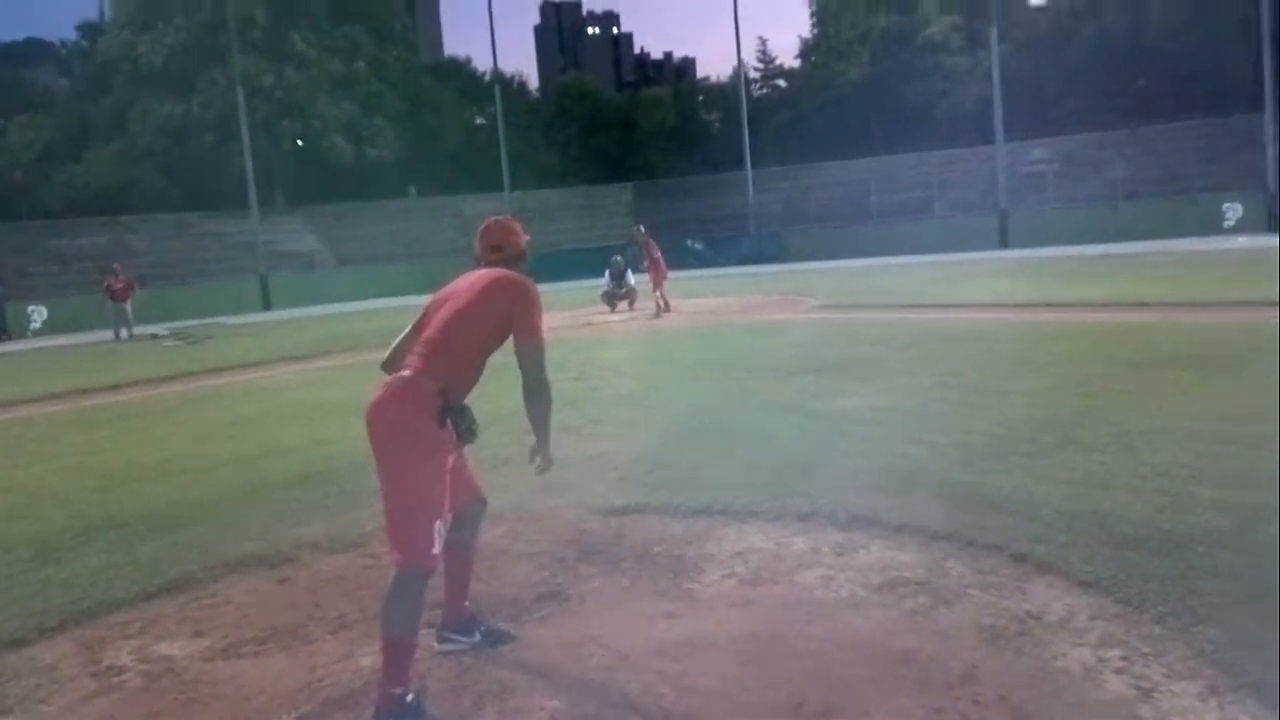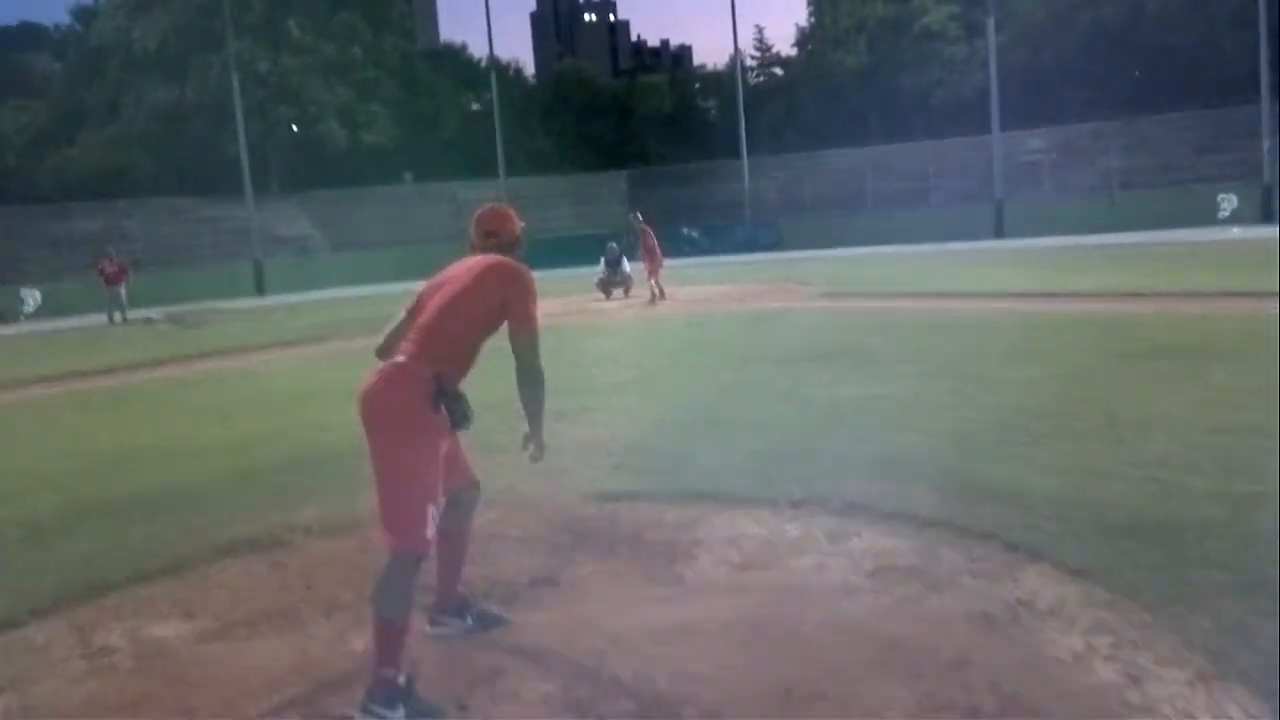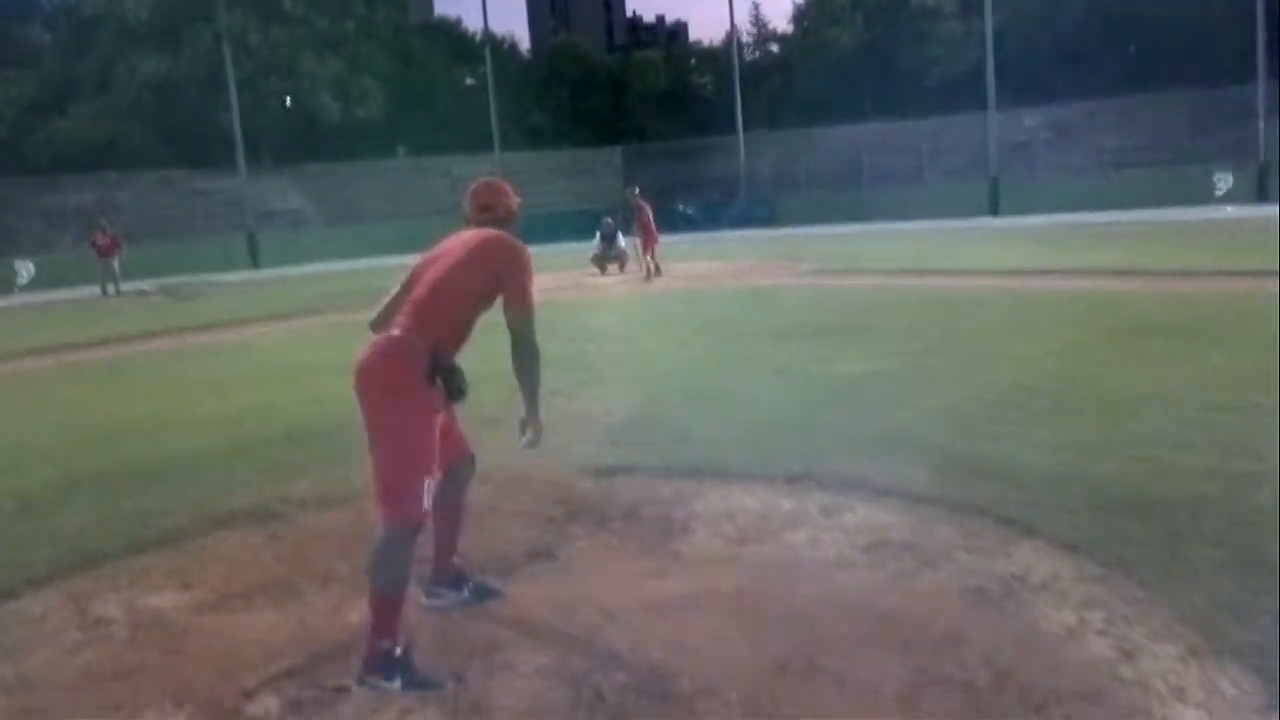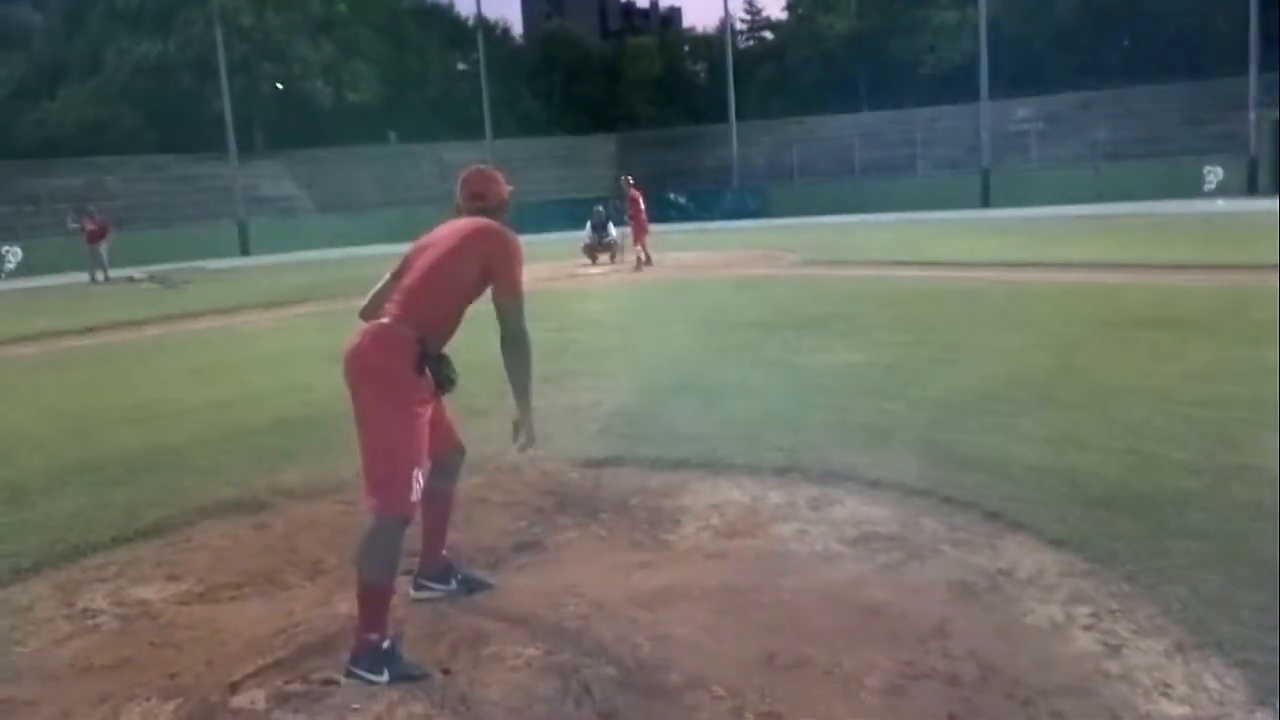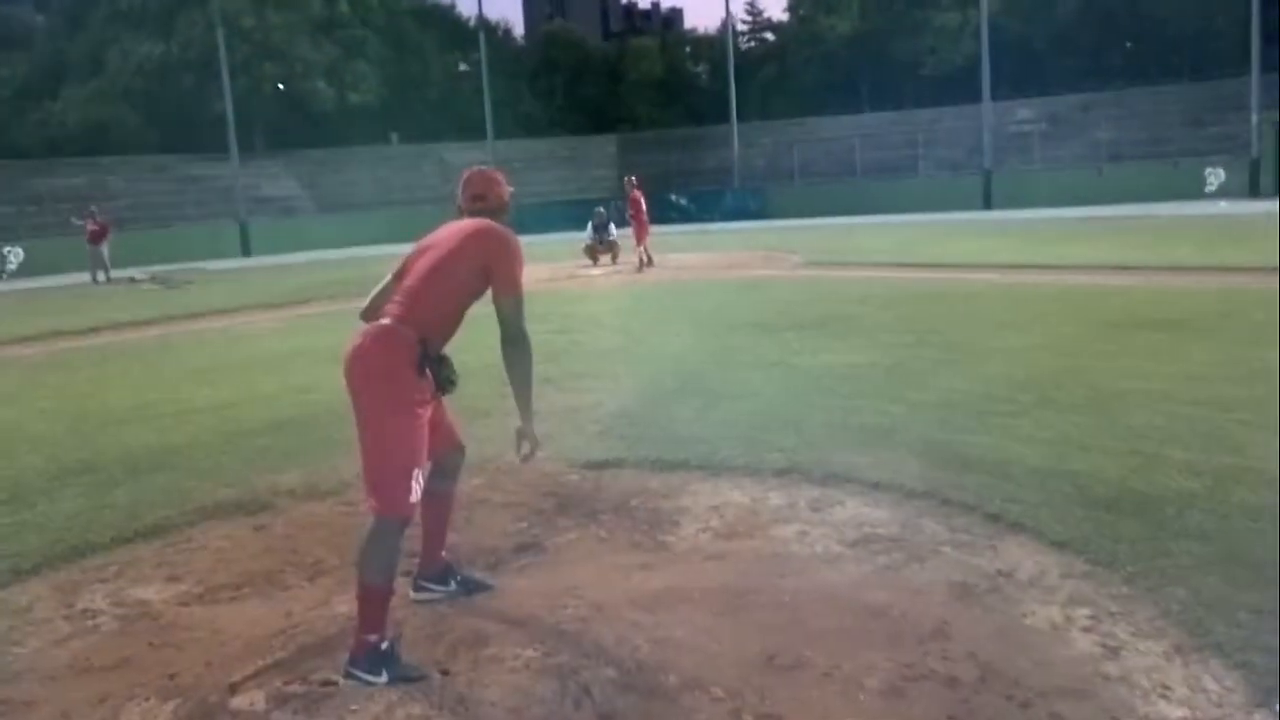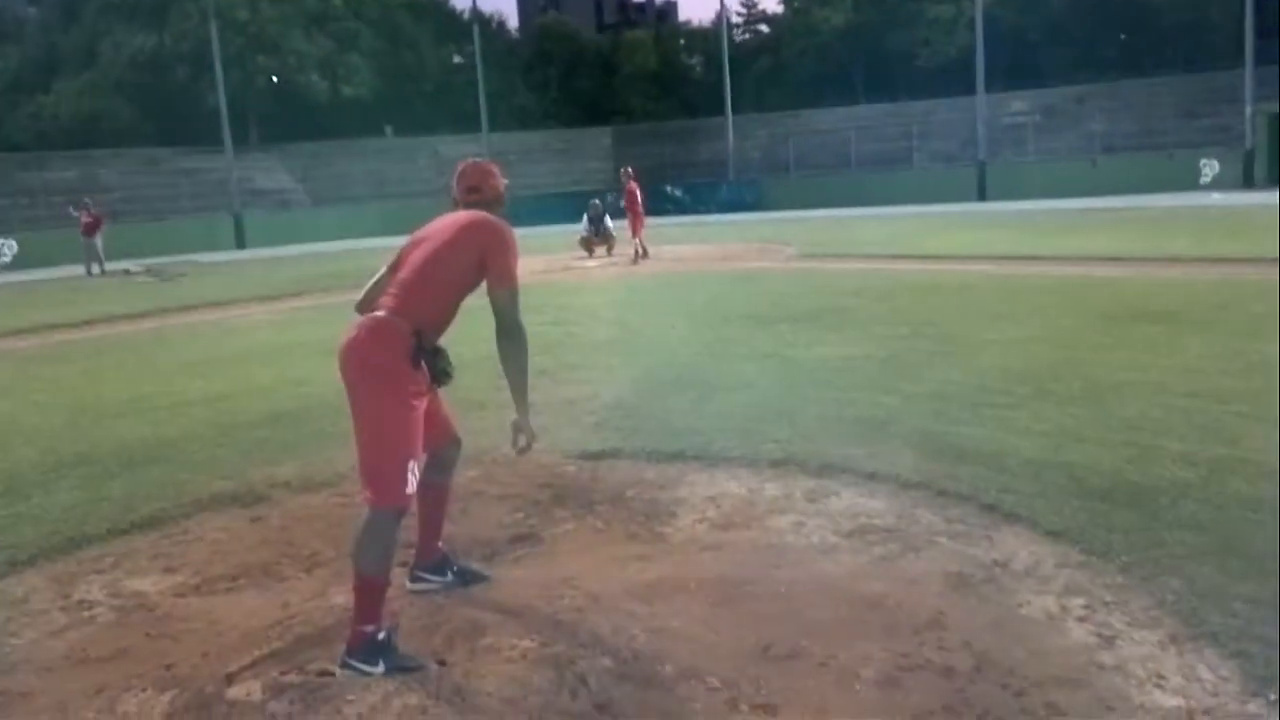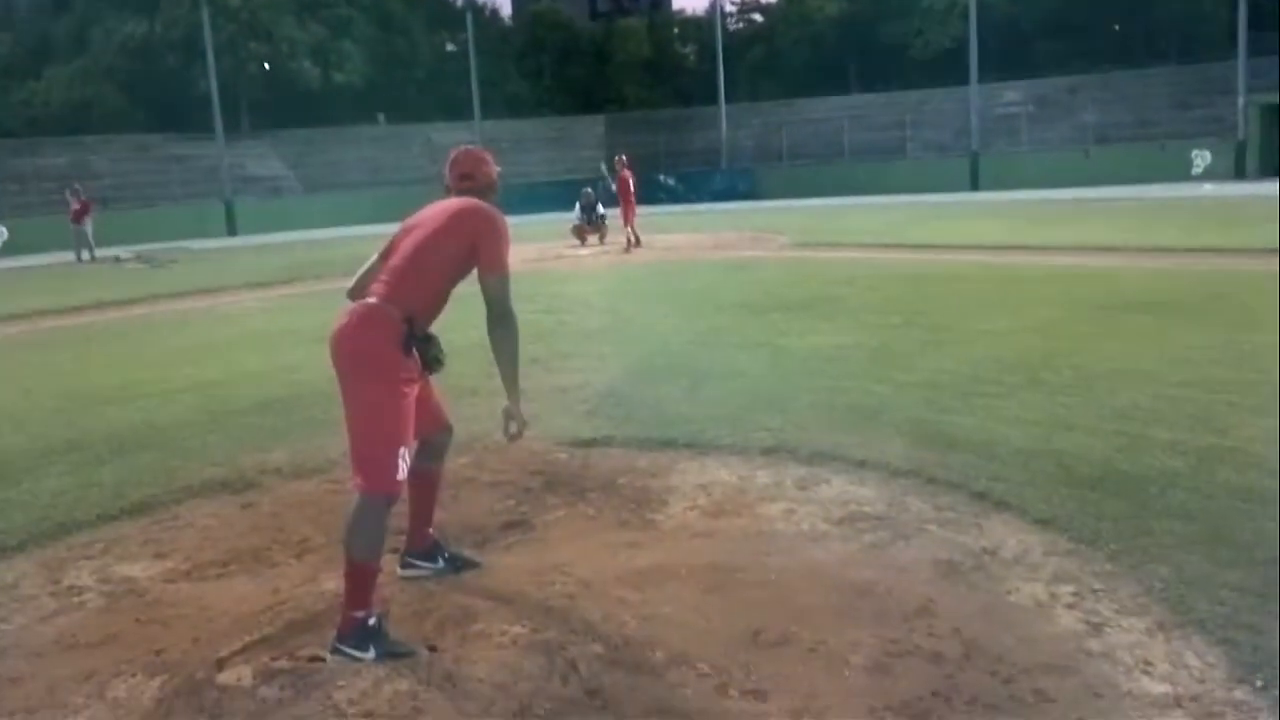
dt=0.1s
person 1, frame 1
left shoulder: (458, 288)
right shoulder: (518, 288)
left elbow: (392, 360)
right elbow: (534, 378)
right wrist: (543, 442)
left hip: (411, 408)
right hip: (413, 416)
left knee: (468, 508)
right knee: (419, 558)
left ankle: (456, 623)
person 1, frame 2
left shoulder: (453, 273)
right shoulder: (513, 274)
left elbow: (386, 346)
right elbow: (527, 366)
right wrist: (536, 431)
left hip: (401, 393)
right hip: (408, 402)
left knee: (461, 493)
right knee: (412, 542)
left ankle: (449, 606)
person 1, frame 3
left shoulder: (448, 246)
right shoulder: (508, 249)
left elbow: (381, 318)
right elbow: (523, 341)
right wrist: (532, 412)
left hip: (395, 366)
right hip: (402, 375)
left knee: (457, 465)
right knee: (407, 515)
left ankle: (444, 579)
right ankle: (381, 656)
person 1, frame 4
left shoulder: (439, 235)
right shoulder: (499, 238)
left elbow: (370, 307)
right elbow: (513, 332)
right wrist: (524, 411)
left hip: (386, 356)
right hip: (392, 365)
left knee: (447, 456)
right knee: (396, 506)
left ankle: (433, 571)
right ankle: (369, 649)
person 1, frame 5
left shoulder: (441, 235)
right shoulder: (499, 239)
left elbow: (370, 308)
right elbow: (513, 334)
right wrist: (526, 418)
left hip: (391, 357)
right hip: (391, 366)
left knee: (447, 457)
right knee: (396, 507)
left ankle: (432, 572)
right ankle: (368, 651)
person 1, frame 6
left shoulder: (436, 228)
right shoulder: (494, 230)
left elbow: (366, 301)
right elbow: (508, 326)
right wrist: (522, 412)
left hip: (383, 349)
right hip: (386, 358)
left knee: (443, 449)
right knee: (391, 498)
left ankle: (429, 563)
right ankle: (364, 641)
person 1, frame 7
left shoulder: (428, 215)
right shoulder: (486, 218)
left elbow: (358, 287)
right elbow: (499, 314)
right wrist: (513, 399)
left hip: (374, 335)
right hip: (377, 344)
left knee: (434, 435)
right knee: (381, 484)
left ankle: (420, 550)
right ankle: (355, 626)
